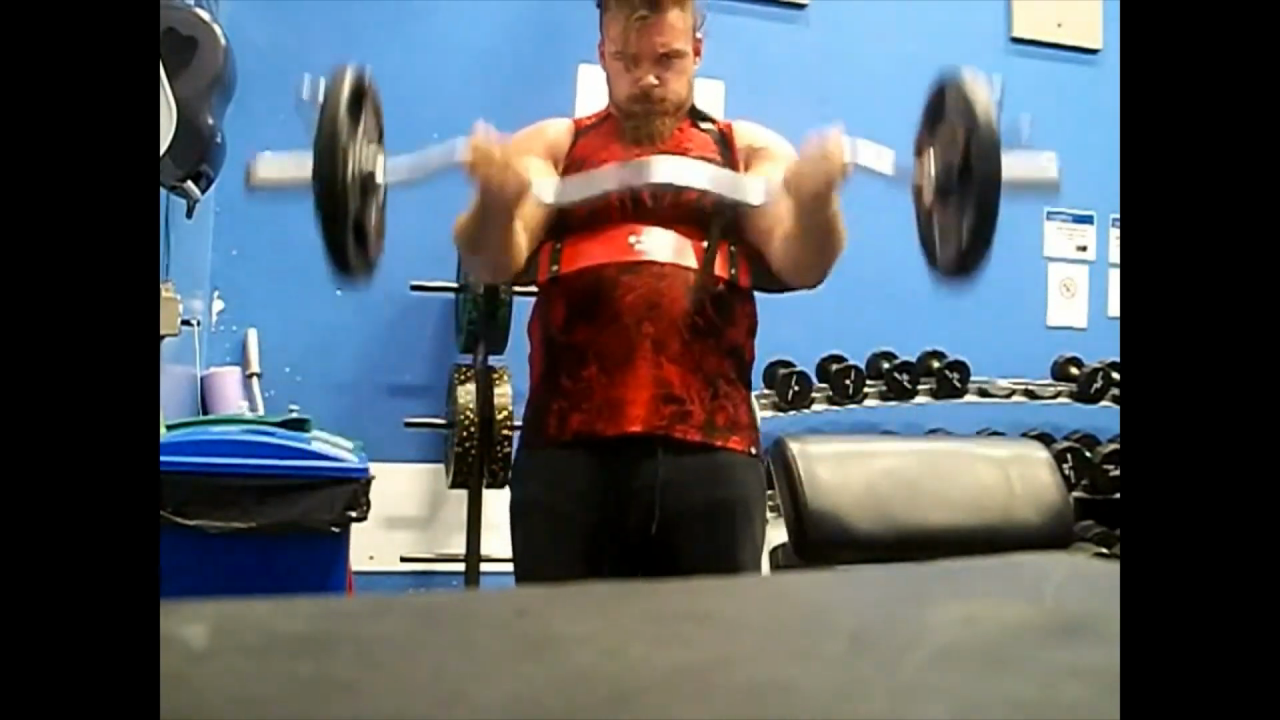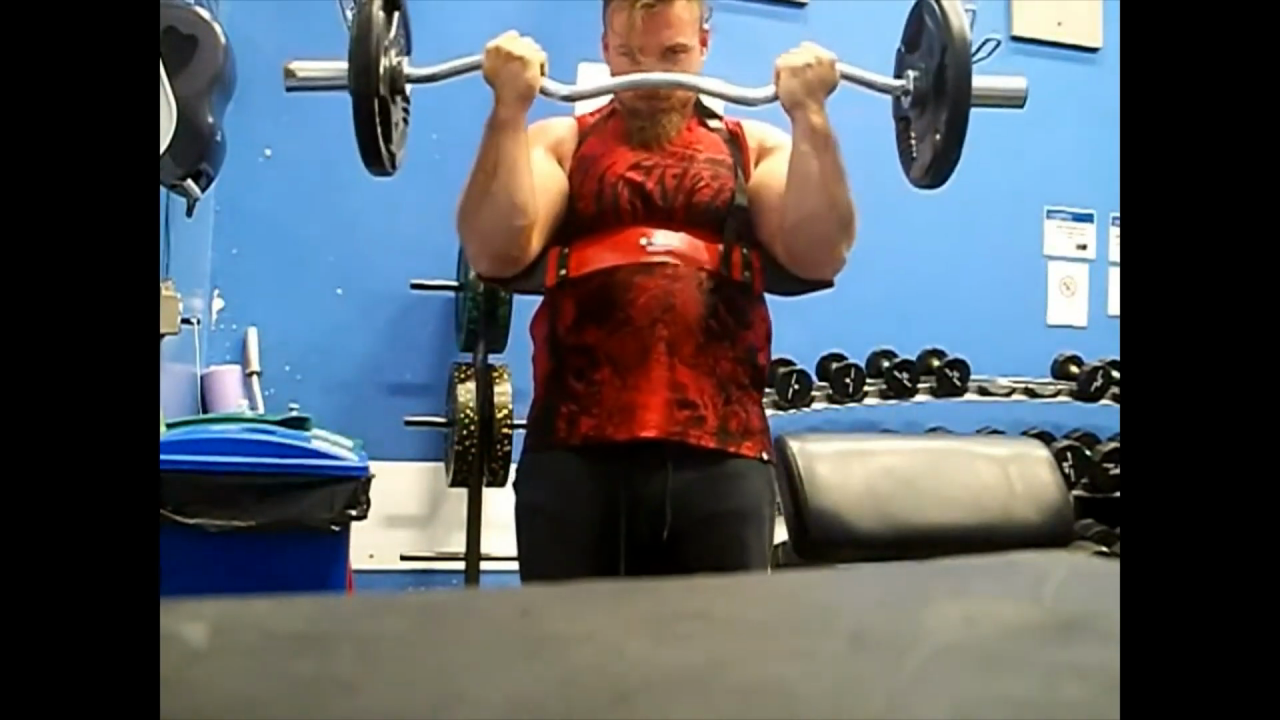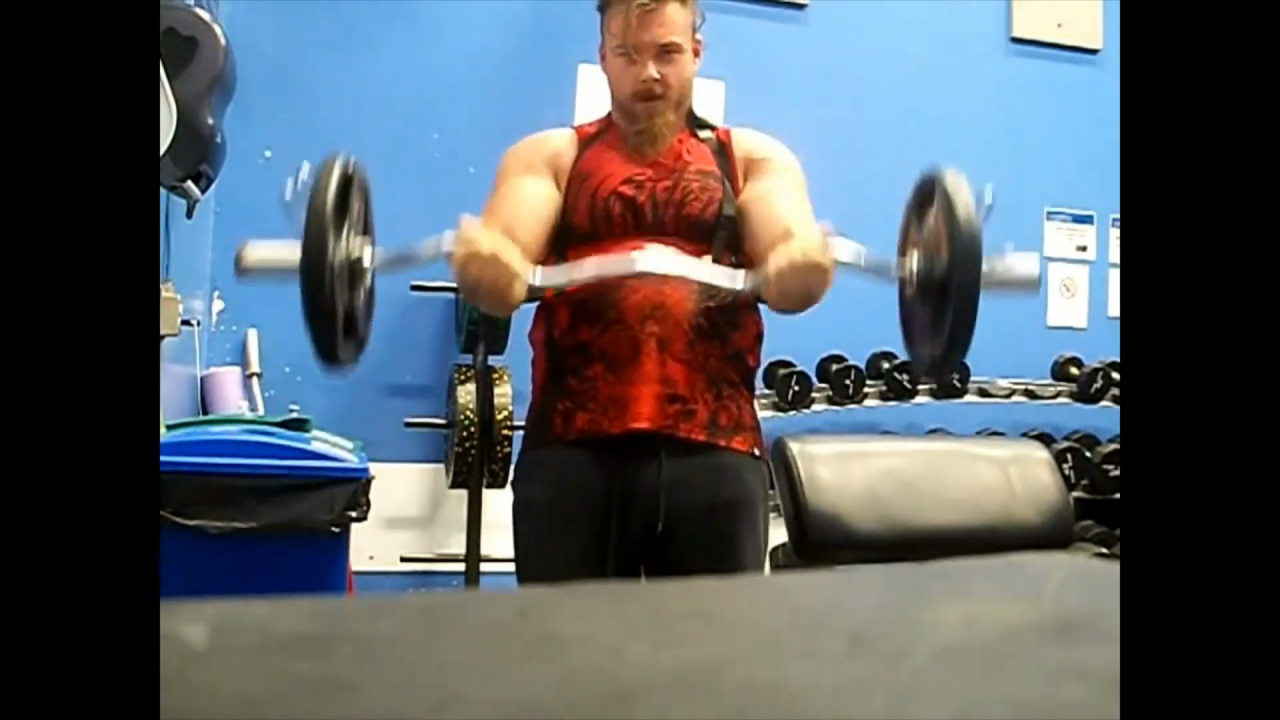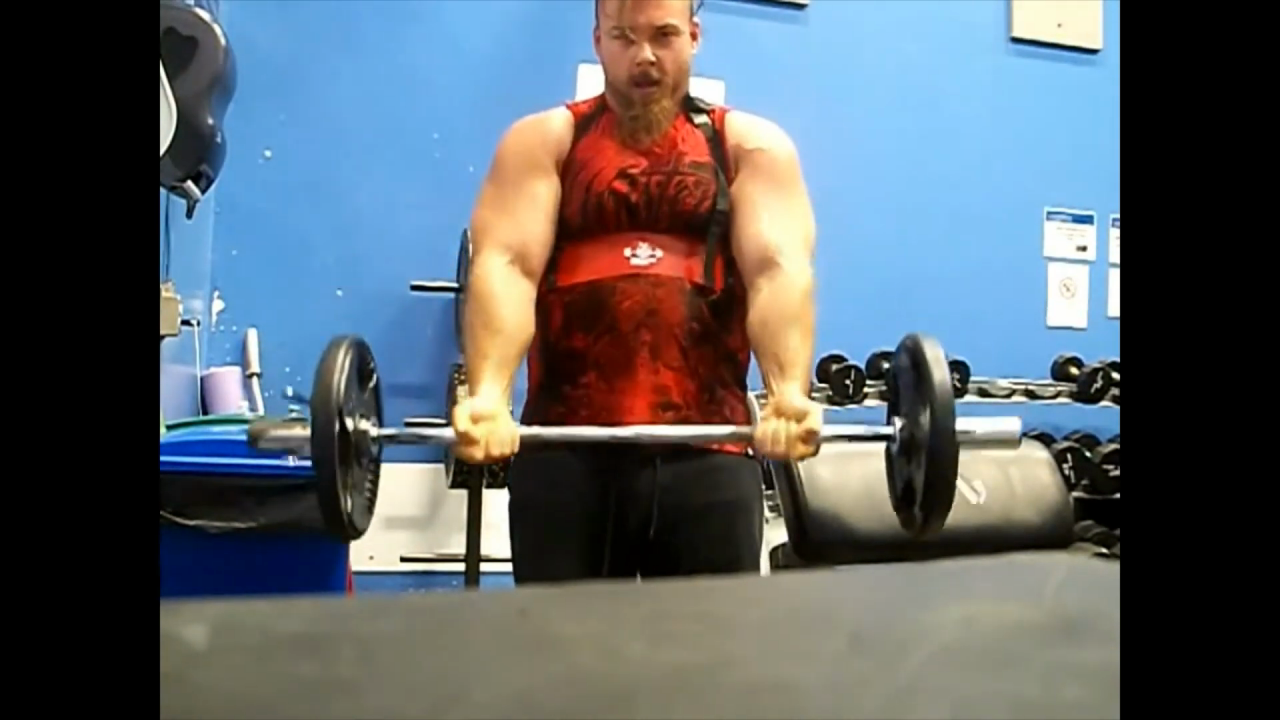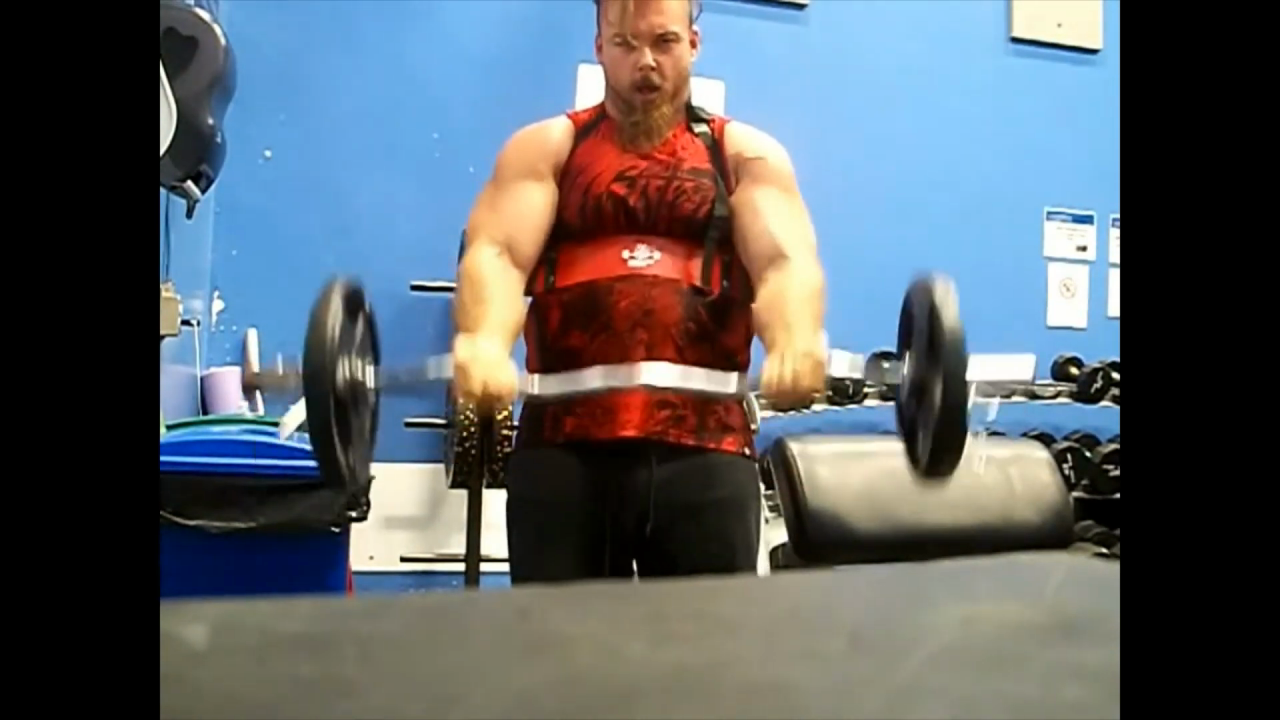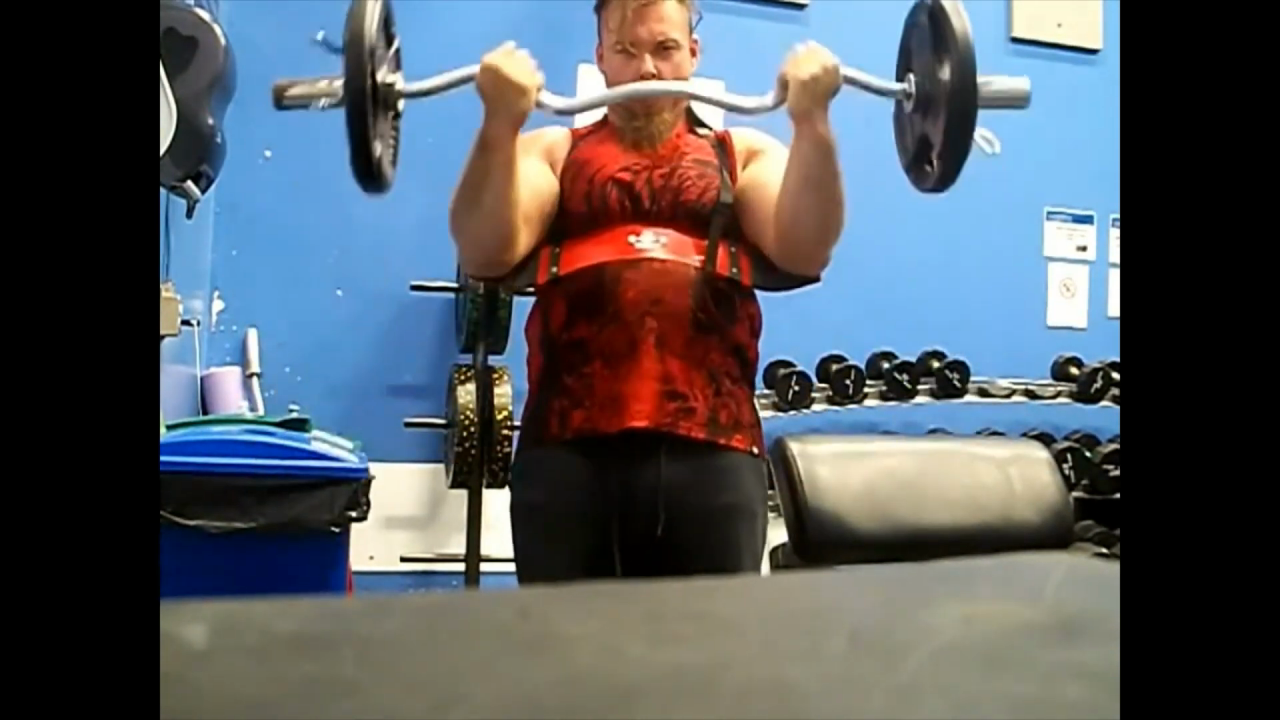
dt=0.5s
person 1, frame 1
left shoulder: (749, 149)
right shoulder: (551, 146)
left elbow: (801, 260)
right elbow: (492, 253)
left wrist: (815, 198)
right wrist: (496, 196)
left hip: (710, 444)
right hip: (569, 443)
person 1, frame 2
left shoulder: (758, 147)
right shoulder: (556, 143)
left elbow: (820, 256)
right elbow: (495, 253)
left wrist: (809, 112)
right wrist: (508, 106)
left hip: (720, 452)
right hip: (576, 448)
person 1, frame 3
left shoulder: (753, 157)
right shoulder: (550, 156)
left elbow: (790, 259)
right elbow: (507, 257)
left wrist: (803, 263)
right wrist: (483, 263)
left hip: (713, 448)
right hip: (572, 446)
person 1, frame 4
left shoulder: (751, 143)
right shoulder: (542, 140)
left elbow: (778, 268)
right elbow: (505, 264)
left wrist: (788, 393)
right wrist: (489, 393)
left hip: (707, 446)
right hip: (567, 445)
person 1, frame 5
left shoulder: (746, 153)
right shoulder: (544, 148)
left elbow: (785, 263)
right elbow: (495, 255)
left wrist: (796, 345)
right wrist: (485, 345)
left hip: (704, 446)
right hip: (564, 445)
person 1, frame 6
left shoulder: (745, 154)
right shoulder: (550, 152)
left elbow: (806, 250)
right elbow: (483, 253)
left wrist: (811, 122)
right wrist: (501, 123)
left hip: (711, 445)
right hip: (569, 443)
